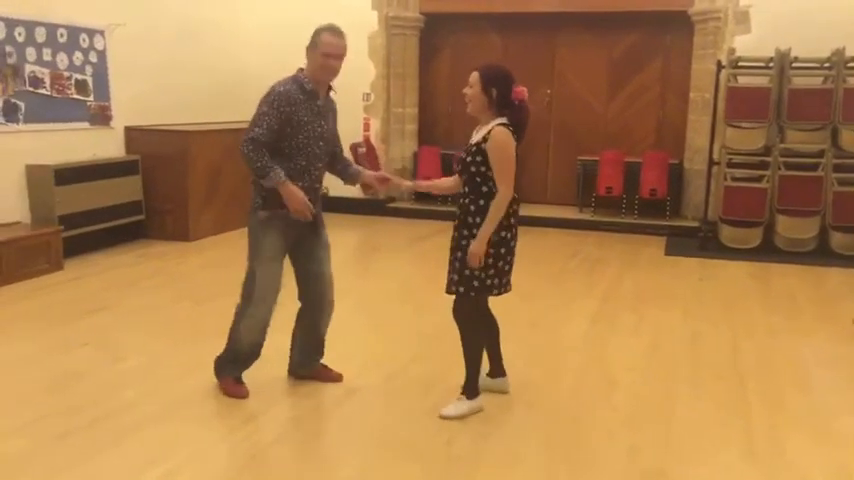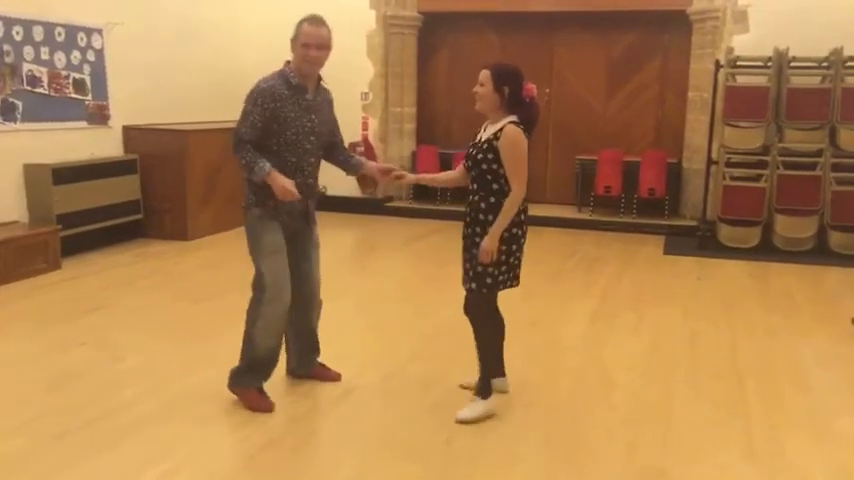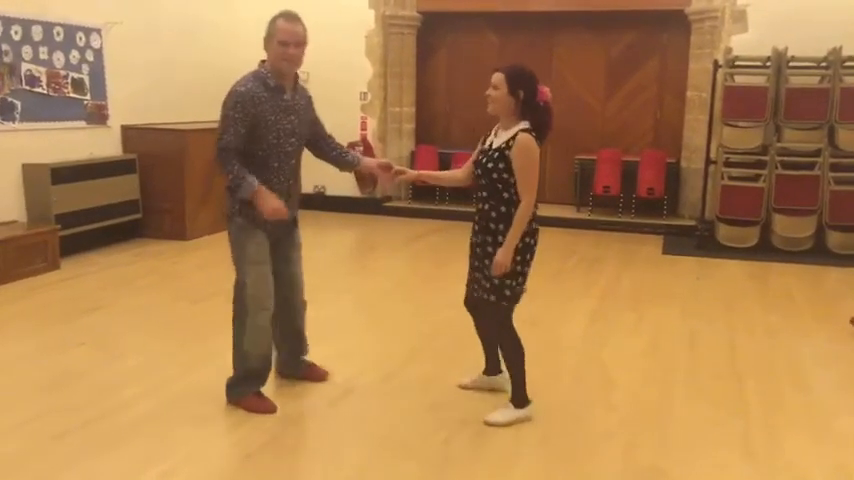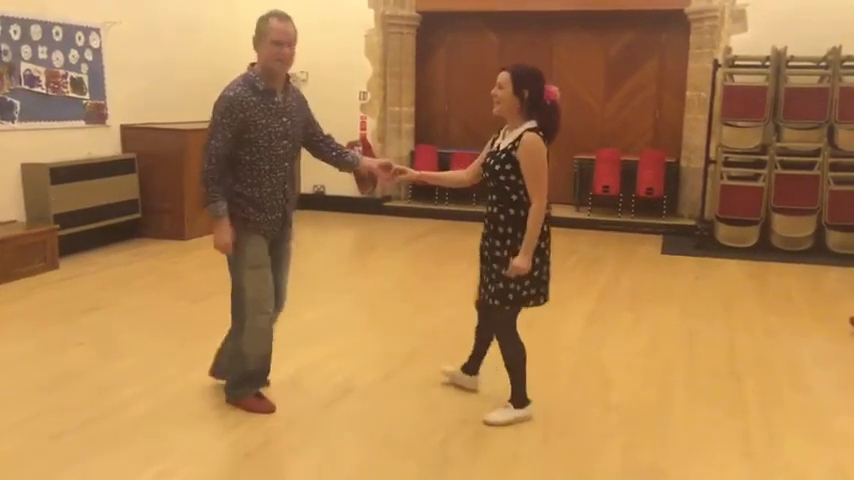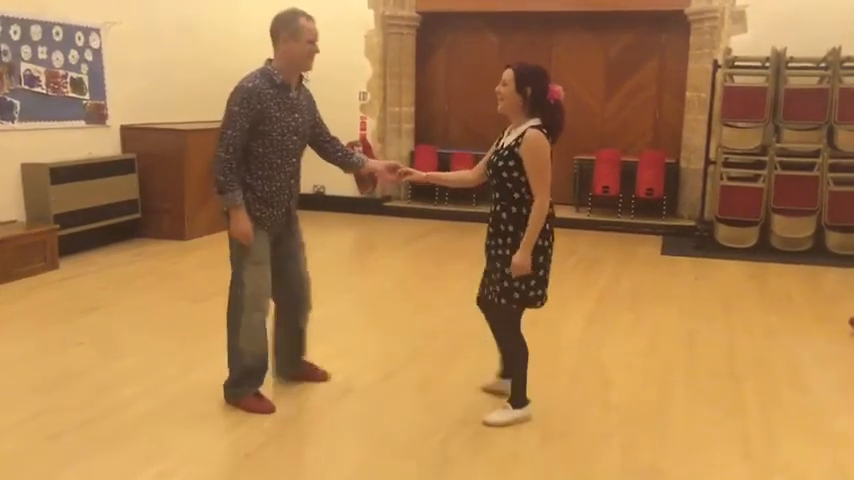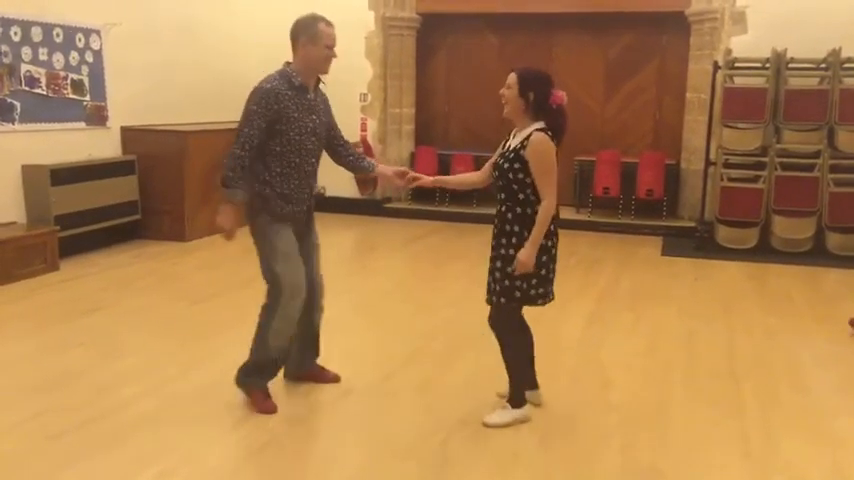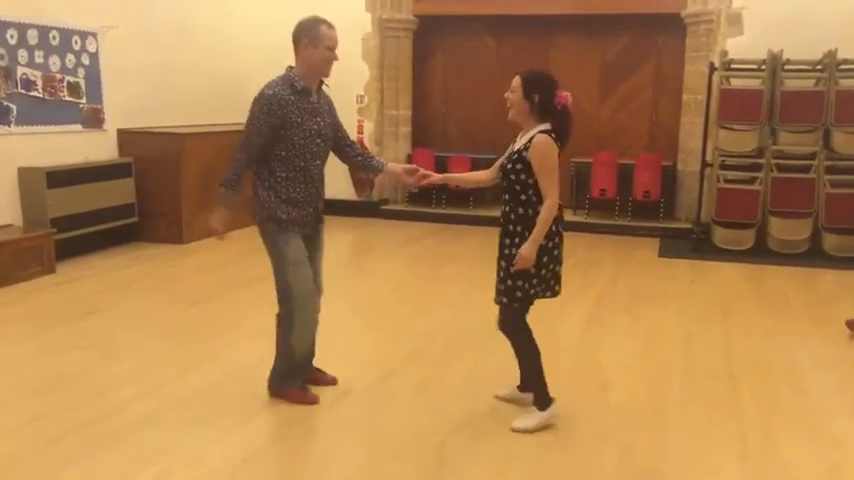
dt=0.3s
person 1, frame 1
left shoulder: (329, 104)
right shoulder: (283, 94)
left elbow: (332, 157)
right elbow: (252, 147)
left wrist: (363, 176)
right wrist: (285, 188)
left hip: (310, 214)
right hip: (273, 211)
left knee: (320, 292)
right knee: (261, 296)
left ankle: (305, 361)
right ankle: (230, 368)
person 1, frame 2
left shoulder: (323, 97)
right shoulder: (268, 91)
left elbow: (332, 147)
right elbow: (241, 145)
left wrist: (367, 166)
right wrist: (270, 176)
left hip: (303, 210)
right hip: (267, 209)
left knee: (307, 291)
right knee: (273, 293)
left ankle: (303, 360)
right ankle: (247, 379)
person 1, frame 3
left shoulder: (301, 96)
right shoulder: (245, 94)
left elbow: (320, 142)
right elbow: (226, 156)
left wrist: (364, 163)
right wrist: (259, 194)
left hip: (286, 214)
right hip: (249, 215)
left knee: (291, 292)
right knee: (256, 300)
left ankle: (291, 360)
right ankle: (244, 385)
person 1, frame 4
left shoulder: (294, 98)
right shoulder: (235, 99)
left elbow: (319, 143)
right elbow: (213, 163)
left wrist: (365, 163)
right wrist: (220, 220)
left hip: (281, 217)
right hip: (246, 220)
left knee: (271, 300)
right knee: (255, 303)
left ankle: (229, 362)
right ankle: (242, 385)
person 1, frame 5
left shoulder: (303, 96)
right shoulder: (251, 91)
left elbow: (325, 144)
right elbow: (227, 155)
left wrist: (370, 165)
right wrist: (236, 210)
left hip: (286, 213)
right hip: (254, 213)
left knee: (297, 291)
right knee: (252, 300)
left ankle: (290, 361)
right ankle: (242, 385)
person 1, frame 6
left shoulder: (319, 98)
right shoulder: (271, 91)
left elbow: (339, 148)
right elbow: (243, 149)
left wrist: (382, 170)
right wrist: (230, 203)
left hip: (303, 212)
right hip: (272, 212)
left knee: (312, 291)
right knee: (289, 291)
left ankle: (302, 363)
right ankle: (255, 376)
person 1, frame 7
left shoulder: (323, 101)
right shoulder: (274, 97)
left elbow: (345, 148)
right elbow: (246, 154)
left wrist: (390, 168)
right wrist: (224, 205)
left hip: (311, 214)
right hip: (280, 216)
left knee: (309, 295)
right knee: (299, 298)
left ankle: (301, 365)
right ankle: (285, 379)
person 2, frame 1
left shoulder: (500, 134)
right shoulder: (480, 132)
left elbow: (505, 193)
right elbow: (461, 182)
left wrist: (482, 239)
right wrist: (415, 185)
left hip: (489, 231)
right hip: (472, 227)
left knee: (465, 309)
right knee: (476, 306)
left ankle: (471, 394)
right ankle: (497, 375)
person 2, frame 2
left shoulder: (512, 133)
right shoulder: (487, 128)
left elbow: (517, 191)
right elbow: (464, 175)
left wrist: (495, 235)
right wrist: (417, 179)
left hip: (499, 229)
right hip: (478, 225)
left knee: (477, 305)
right knee: (483, 303)
left ankle: (485, 395)
right ankle: (495, 373)
person 2, frame 3
left shoulder: (524, 140)
right shoulder: (495, 133)
left elbow: (527, 202)
right elbow: (466, 175)
left wrist: (508, 248)
right wrist: (418, 175)
left hip: (509, 237)
right hip: (486, 232)
left knee: (499, 316)
right knee: (476, 303)
left ankle: (521, 403)
right ankle: (493, 373)
person 2, frame 4
left shoulder: (531, 140)
right shoulder: (502, 136)
left elbow: (539, 202)
right elbow: (469, 176)
left wrist: (526, 253)
right wrist: (418, 176)
left hip: (520, 239)
right hip: (498, 235)
left knee: (502, 318)
right knee: (488, 307)
left ankle: (520, 403)
right ankle: (469, 371)
person 2, frame 5
left shoulder: (534, 137)
right shoulder: (509, 133)
left elbow: (541, 200)
right elbow: (475, 176)
left wrist: (526, 250)
right wrist: (424, 177)
left hip: (523, 238)
right hip: (503, 234)
left knee: (507, 317)
right knee: (490, 304)
left ankle: (519, 403)
right ankle: (507, 376)
person 2, frame 6
left shoulder: (539, 140)
right shoulder: (515, 136)
left elbow: (549, 200)
right elbow: (482, 177)
left wrist: (531, 247)
right wrist: (433, 181)
left hip: (528, 239)
right hip: (509, 235)
left knee: (501, 319)
right knee: (511, 316)
left ankle: (518, 403)
right ankle: (528, 386)
person 2, frame 7
left shoulder: (542, 141)
right shoulder: (523, 138)
left elbow: (551, 201)
right elbow: (491, 176)
left wrist: (533, 244)
right wrist: (443, 178)
left hip: (532, 239)
right hip: (516, 236)
left knee: (510, 321)
right knee: (514, 317)
left ankle: (544, 403)
right ankle: (527, 388)
